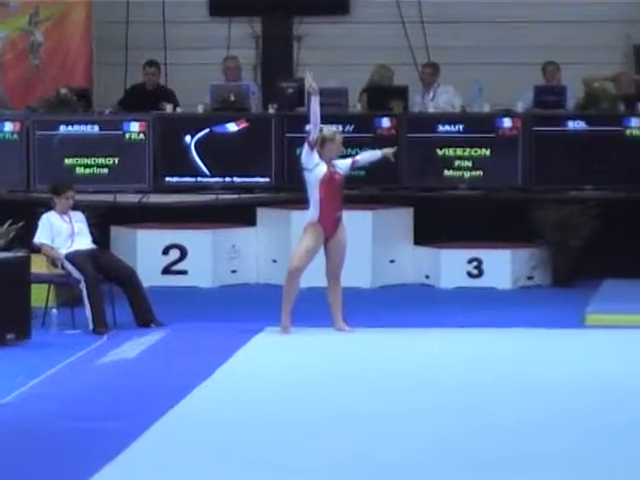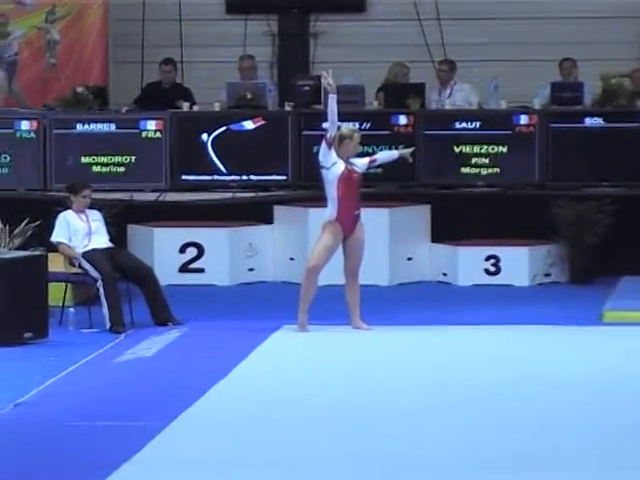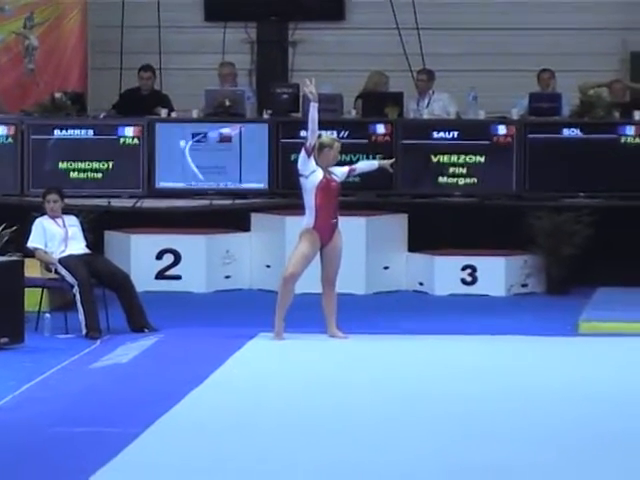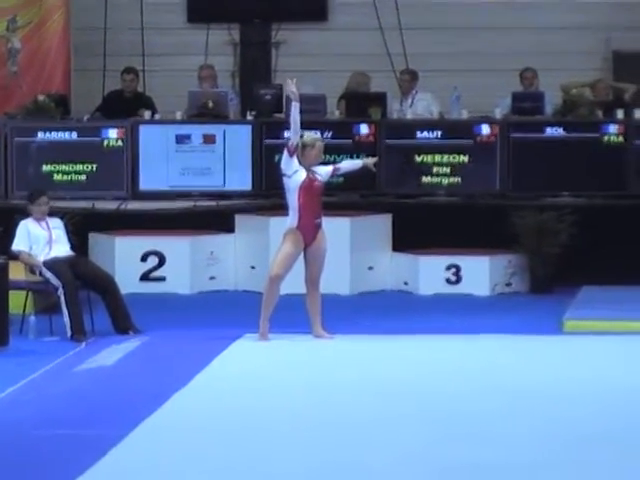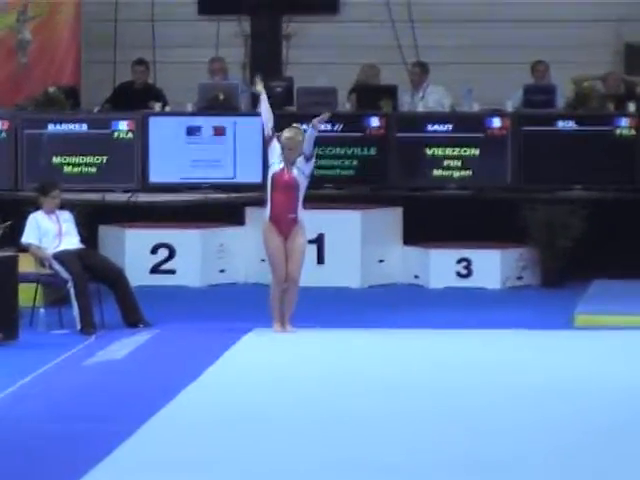
dt=1s
person 1, frame 1
left shoulder: (338, 166)
right shoulder: (311, 160)
left elbow: (362, 157)
right elbow: (314, 127)
left wrist: (383, 152)
right wrist: (314, 95)
left hip: (337, 226)
right hip: (316, 226)
left knee: (334, 275)
right knee: (295, 268)
left ankle: (338, 321)
right ankle: (285, 319)
person 1, frame 2
left shoulder: (357, 164)
right shoulder: (328, 158)
left elbow: (378, 157)
right elbow: (332, 126)
left wrist: (400, 153)
right wrist: (332, 94)
left hip: (355, 224)
right hip: (335, 224)
left knee: (352, 273)
right knee: (313, 267)
left ankle: (356, 320)
right ankle: (302, 318)
person 1, frame 3
left shoulder: (335, 173)
right shoulder: (307, 166)
left elbow: (358, 167)
right elbow: (311, 135)
left wrist: (381, 163)
right wrist: (313, 102)
left hip: (333, 233)
right hip: (312, 232)
left knee: (329, 282)
right knee: (290, 275)
left ankle: (332, 328)
right ankle: (278, 326)
person 1, frame 4
left shoulder: (319, 172)
right shoulder: (290, 166)
left elbow: (341, 166)
right elbow: (294, 133)
left wrist: (364, 162)
right wrist: (294, 102)
left hip: (316, 233)
right hip: (295, 232)
left knee: (313, 282)
right knee: (275, 275)
left ankle: (317, 328)
right ankle: (263, 325)
person 1, frame 5
left shoulder: (304, 165)
right shoulder: (275, 158)
left elbow: (310, 139)
right elbow: (268, 124)
left wrist: (317, 125)
right wrist: (262, 93)
left hip: (294, 228)
right hip: (272, 227)
left knee: (293, 277)
right knee: (279, 276)
left ankle: (287, 320)
right ankle: (276, 320)
person 2, frame 1
left shoulder: (79, 215)
right shoulder: (48, 218)
right elbow: (45, 248)
left wrist: (95, 253)
right wrist: (61, 258)
left hip: (92, 251)
right hip: (71, 254)
left knee: (127, 272)
right knee: (91, 276)
left ankle: (146, 318)
right ankle: (98, 324)
person 2, frame 2
left shoulder: (96, 214)
right shoulder: (64, 217)
right elbow: (62, 247)
right wrist: (79, 257)
left hip: (109, 249)
right hip: (88, 253)
left knee: (145, 271)
right knee: (107, 275)
left ankle: (163, 316)
right ankle: (115, 322)
person 2, frame 3
left shoulder: (73, 220)
right shoulder: (41, 223)
right elbow: (38, 253)
right wrist: (56, 262)
left hip: (86, 255)
right hip: (65, 259)
left knee: (122, 277)
right knee: (83, 280)
left ankle: (139, 323)
right ankle: (91, 328)
person 2, frame 4
left shoulder: (57, 222)
right shoulder: (25, 225)
right elbow: (22, 255)
left wrist: (73, 256)
right wrist: (39, 265)
left hip: (71, 258)
right hip: (49, 262)
left knee: (106, 280)
right knee: (68, 282)
left ankle: (124, 325)
right ankle: (76, 331)
person 2, frame 5
left shoulder: (67, 215)
right shoulder: (35, 218)
right elbow: (32, 248)
left wrist: (82, 249)
right wrist: (49, 259)
left hip: (80, 251)
right hip: (58, 255)
left knee: (115, 272)
right knee: (78, 275)
left ankle: (134, 318)
right ankle: (86, 324)
